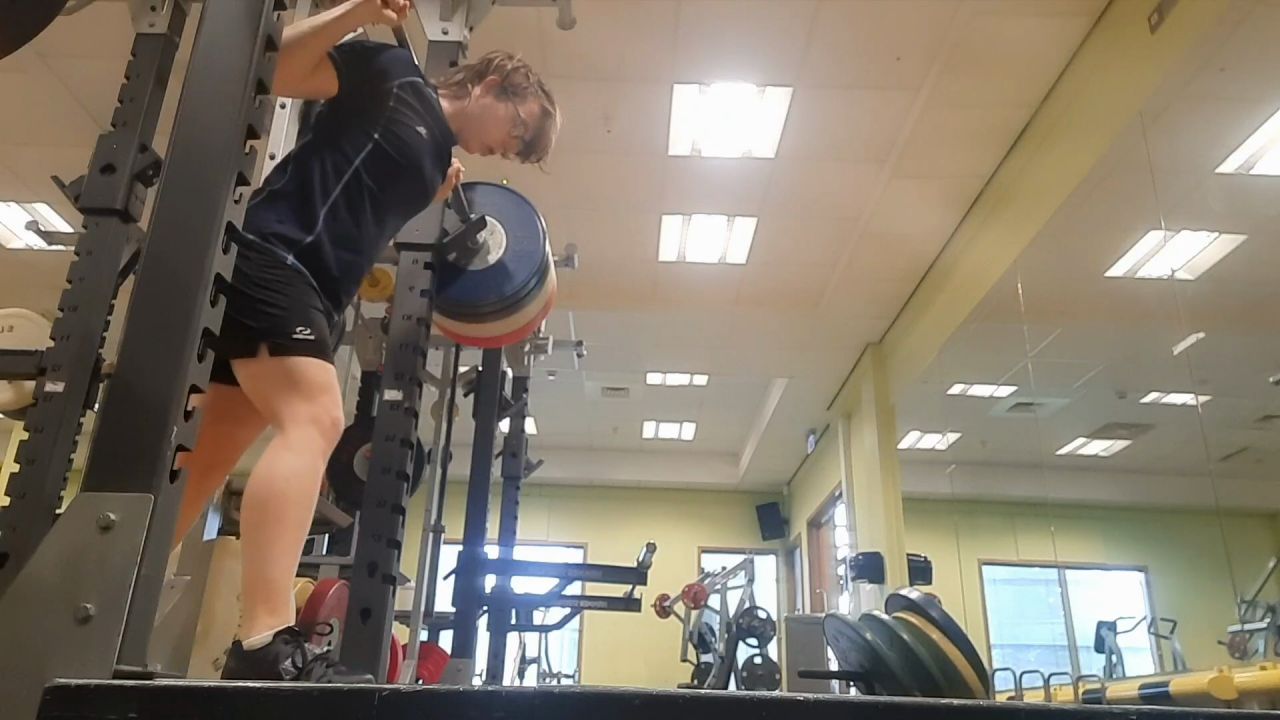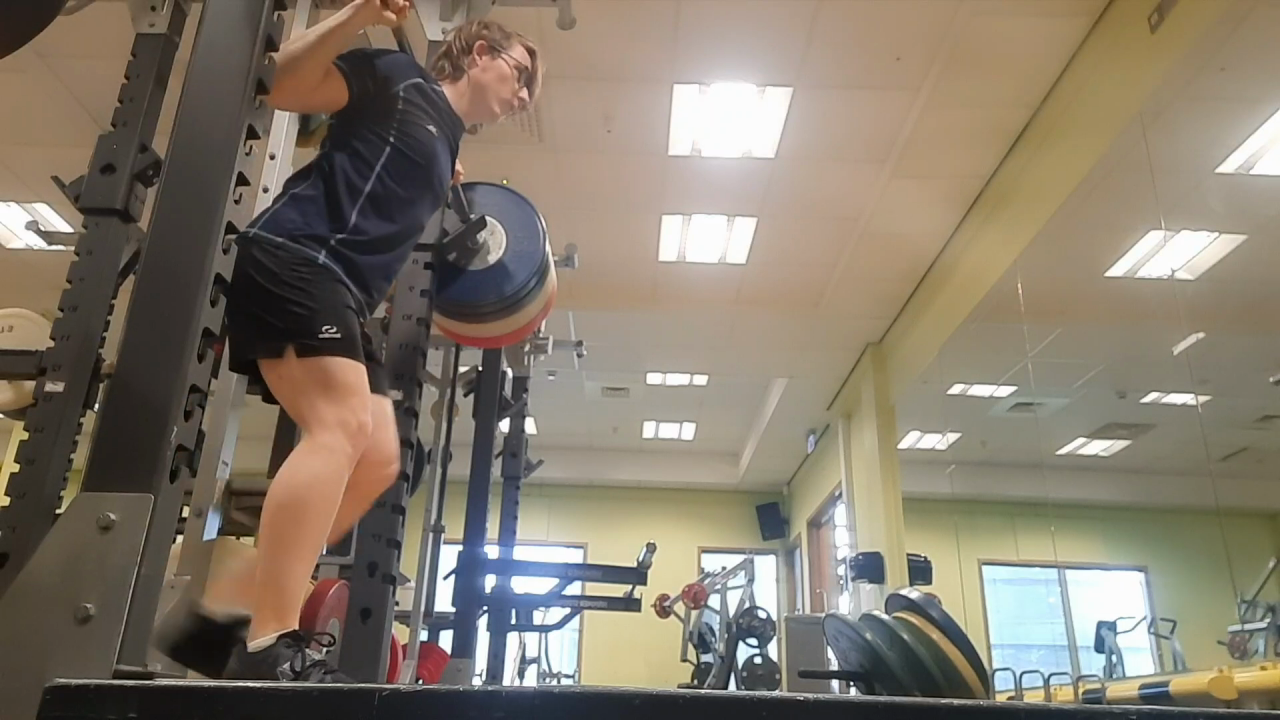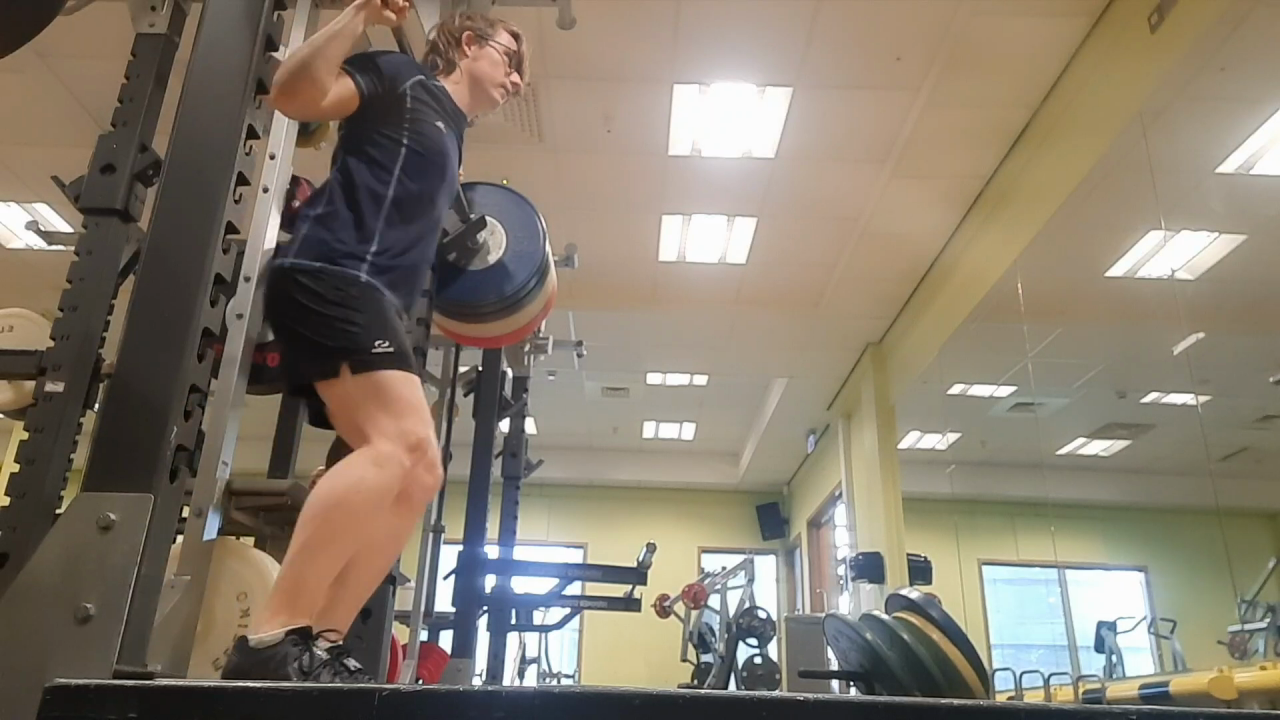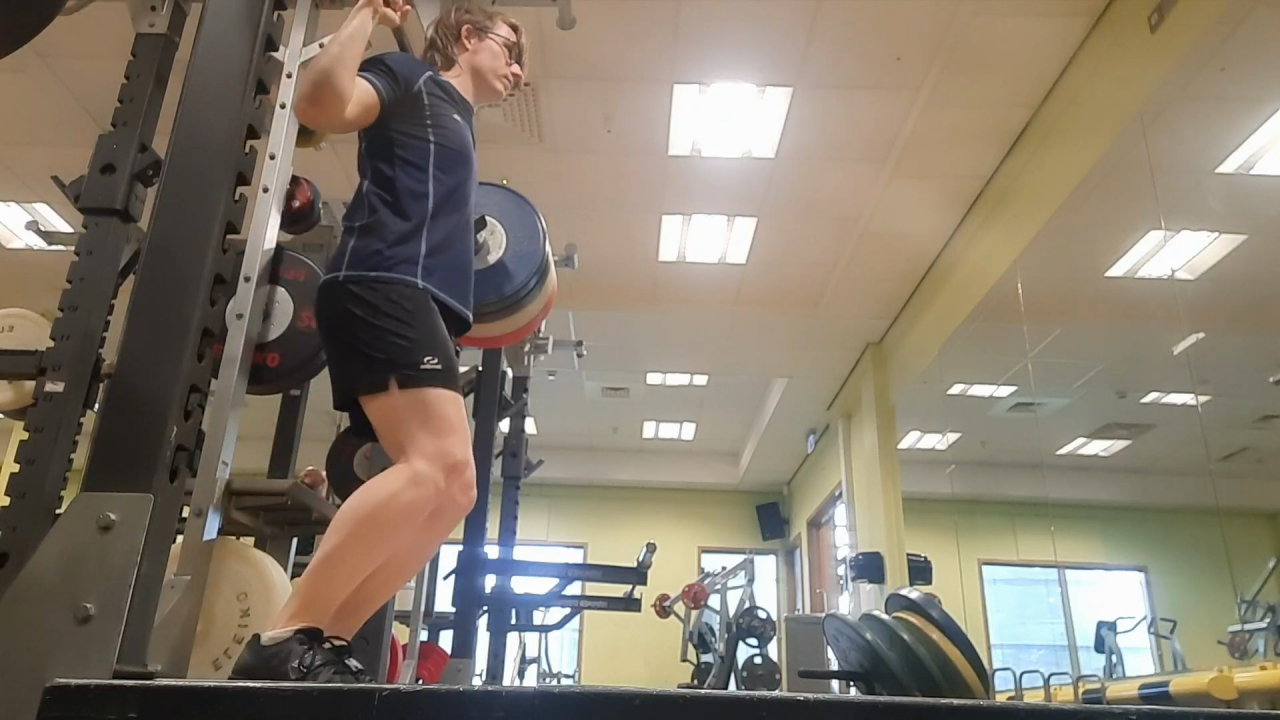
dt=0.5s
person 1, frame 1
left shoulder: (439, 159)
right shoulder: (392, 76)
right elbow: (274, 69)
left wrist: (436, 196)
left hip: (301, 287)
right hip: (267, 258)
left knee: (206, 459)
right knee: (314, 420)
right ankle: (265, 643)
person 1, frame 2
left shoulder: (445, 148)
right shoulder: (399, 79)
right elbow: (283, 84)
left wrist: (441, 195)
left hip: (335, 290)
right hip: (292, 262)
left knee: (376, 458)
right knee: (344, 428)
left ankle: (218, 611)
right ankle: (266, 646)
person 1, frame 3
left shoulder: (447, 134)
right shoulder: (400, 80)
right elbow: (294, 91)
left wrist: (449, 200)
left hip: (366, 295)
right hip: (332, 279)
left knee: (418, 470)
right knee: (400, 445)
left ankle: (320, 645)
right ankle: (271, 641)
person 1, frame 4
left shoulder: (454, 123)
right shoulder: (412, 79)
right elbow: (319, 103)
left hip: (415, 303)
right hip: (384, 288)
left knee: (453, 488)
right knee: (434, 465)
left ankle: (323, 647)
right ankle: (284, 642)
